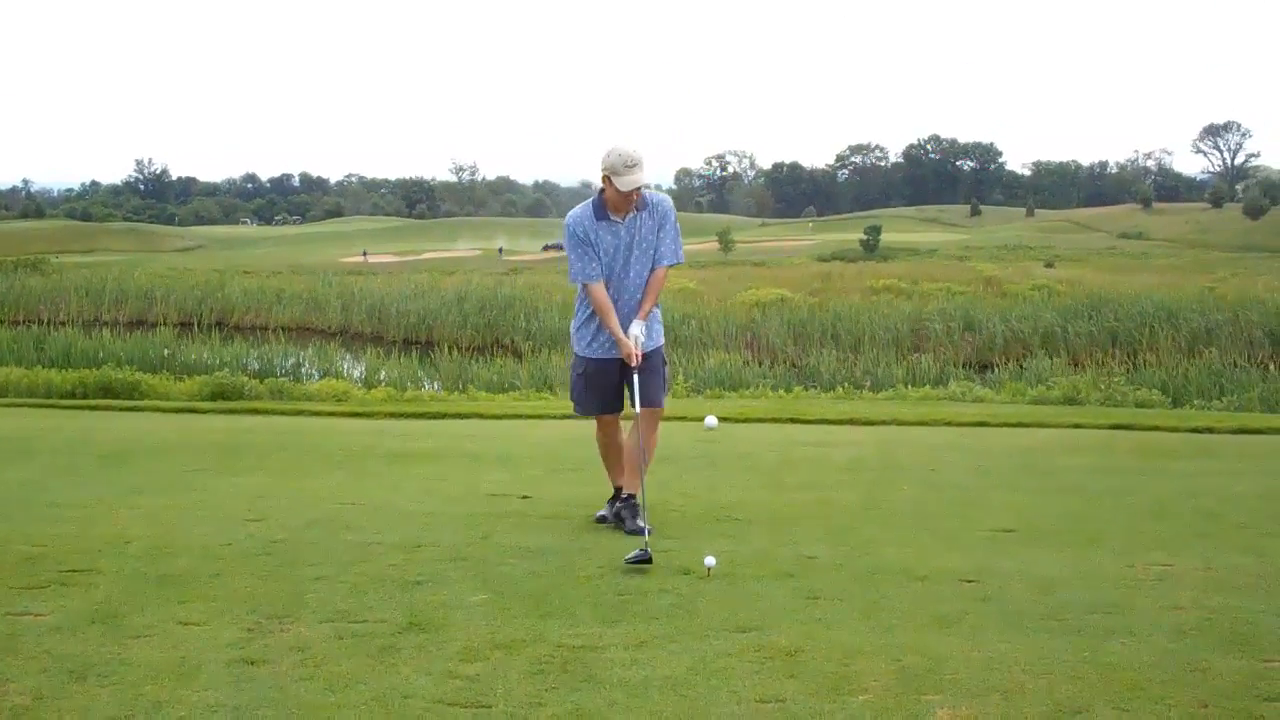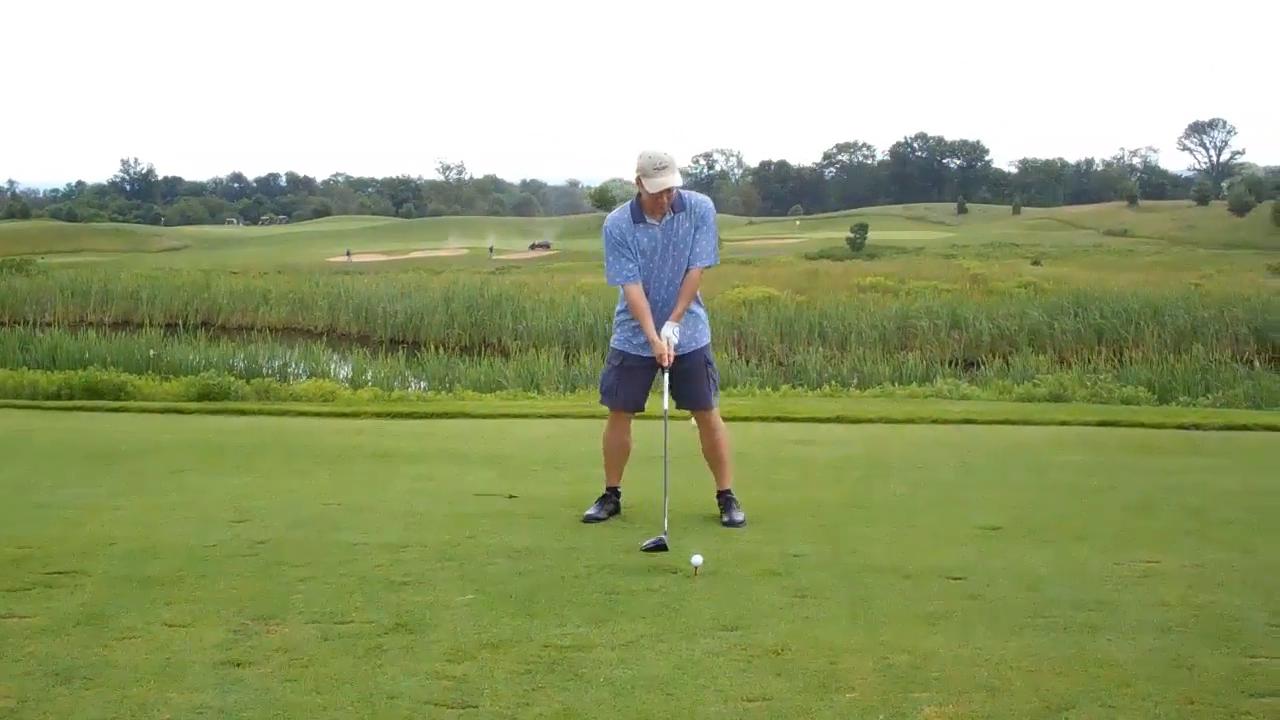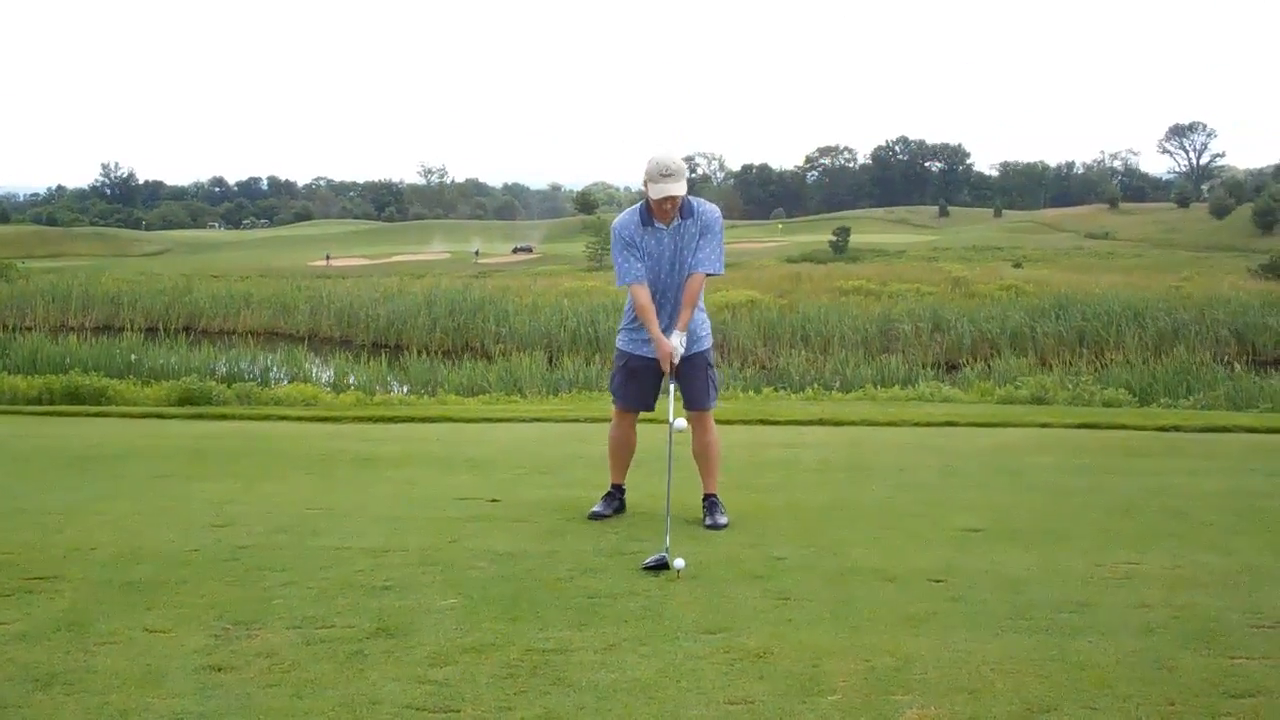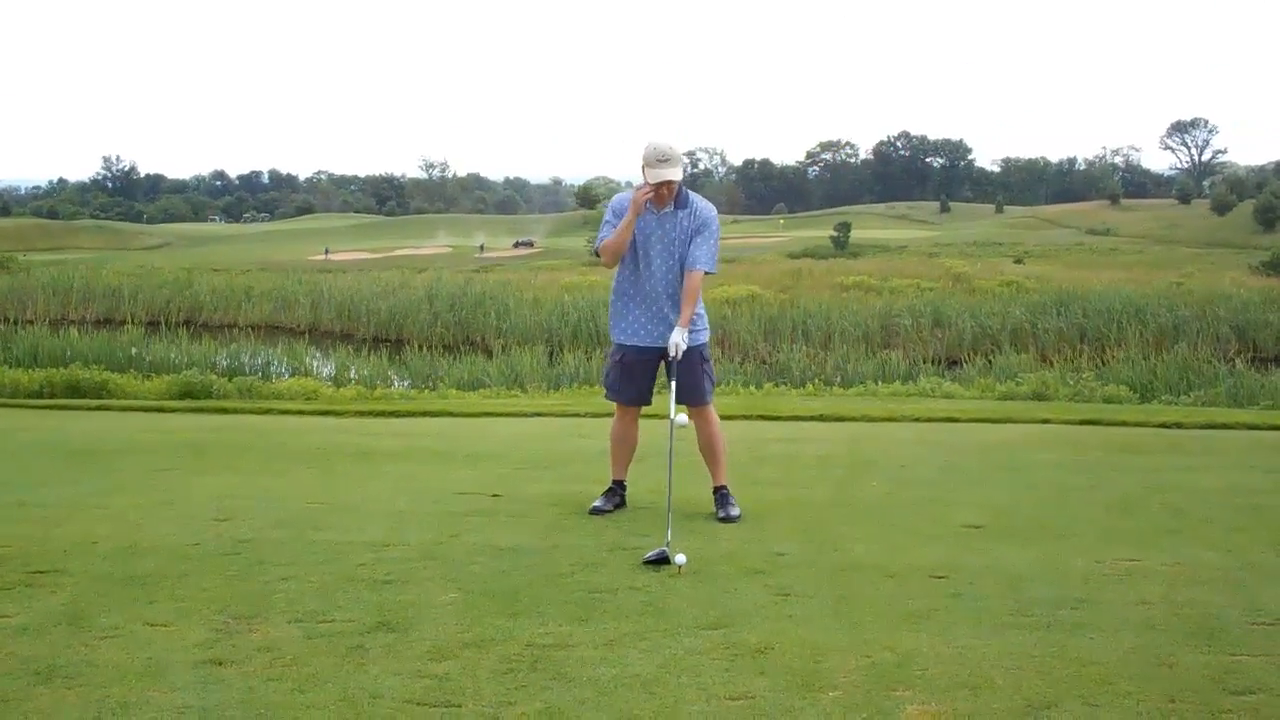
dt=0.5s
person 1, frame 1
left shoulder: (661, 207)
right shoulder: (578, 222)
left elbow: (661, 268)
right elbow: (593, 286)
left wrist: (639, 323)
right wrist: (619, 337)
left hip: (646, 331)
right hip: (595, 337)
left knee: (650, 414)
right knee: (606, 419)
left ankle: (632, 502)
right ankle: (619, 493)
person 1, frame 2
left shoulder: (700, 208)
right shoulder: (616, 225)
left elbow: (696, 270)
right elbow: (631, 287)
left wrist: (673, 323)
right wrist: (653, 338)
left hip: (689, 334)
right hip: (634, 337)
left knee: (707, 414)
right knee: (619, 415)
left ankle: (727, 496)
right ankle: (610, 495)
person 1, frame 3
left shoulder: (708, 216)
right shoulder: (625, 226)
left elbow: (698, 276)
right elbow: (637, 288)
left wrist: (679, 330)
right wrist: (658, 338)
left hip: (691, 337)
right hip: (638, 338)
left knee: (701, 416)
right knee: (624, 414)
left ankle: (711, 499)
right ankle: (616, 492)
person 1, frame 4
left shoulder: (703, 212)
right shoulder: (622, 205)
left elbow: (696, 272)
right elbow: (608, 258)
left wrist: (682, 325)
right wrist: (634, 214)
left hip: (686, 329)
right hip: (632, 330)
left knee: (702, 409)
right knee: (626, 410)
left ankle: (722, 492)
right ankle: (617, 488)
